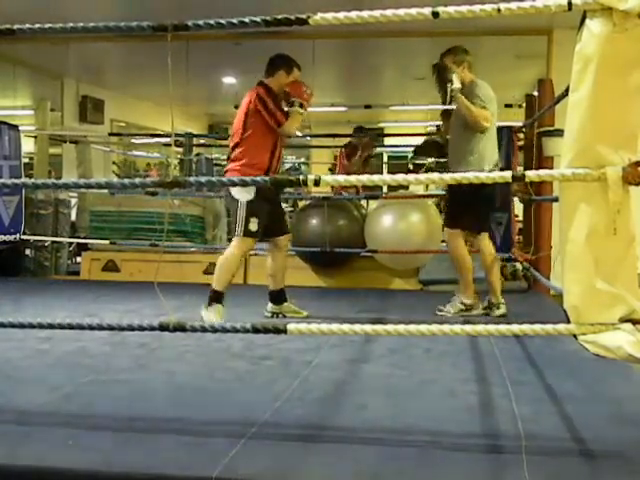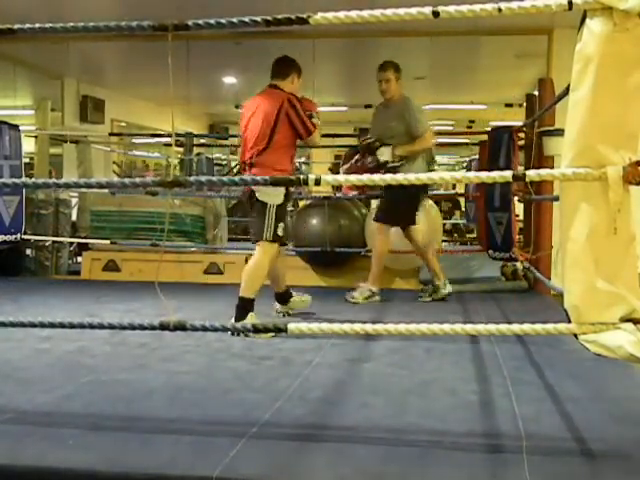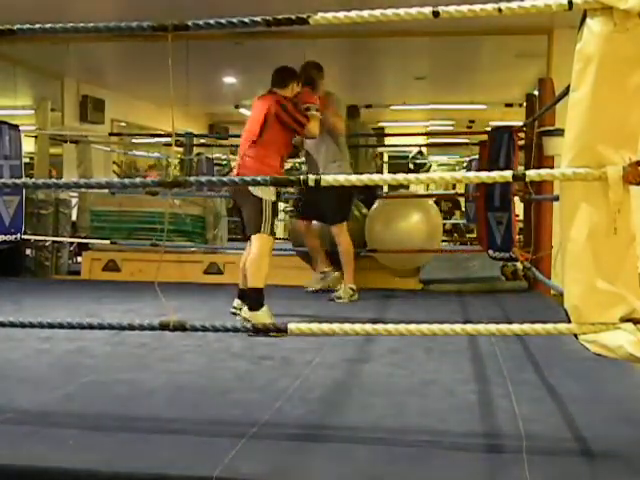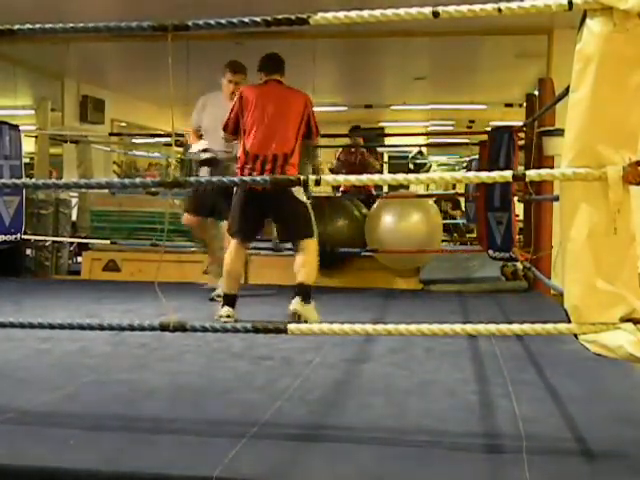
dt=1s
person 1, frame 1
left shoulder: (269, 99)
right shoulder: (261, 95)
left elbow: (281, 132)
right elbow: (289, 129)
left wrist: (295, 104)
right wrist: (299, 102)
left hip: (265, 182)
right hip: (247, 180)
left knee: (281, 241)
right knee: (244, 242)
left ankle: (277, 302)
right ankle: (213, 303)
person 1, frame 2
left shoulder: (251, 103)
right shoulder: (288, 101)
right elbow: (313, 139)
right wrist: (312, 114)
left hip: (254, 179)
left knee: (274, 246)
right knee: (267, 248)
left ankle: (284, 299)
right ankle: (242, 316)
person 1, frame 3
left shoulder: (262, 102)
right shoulder: (281, 103)
right elbow: (312, 130)
right wrist: (312, 111)
left hip: (243, 179)
right hip: (258, 178)
left knee: (255, 241)
right knee: (262, 240)
left ankle: (242, 299)
right ankle: (255, 307)
person 1, frame 4
left shoulder: (246, 94)
right shoulder: (301, 99)
left elbow: (230, 132)
right elbow: (313, 137)
left hip: (248, 179)
left knee: (237, 244)
right knee: (306, 244)
left ankle: (227, 307)
right ankle: (302, 300)
person 2, frame 1
left shoulder: (479, 90)
right shoulder: (466, 93)
left elbow: (484, 122)
left wrist: (457, 96)
left hip: (474, 175)
right hip: (470, 175)
left knee: (454, 234)
right knee: (481, 237)
left ankle: (467, 298)
right ankle: (496, 300)
person 2, frame 2
left shoulder: (409, 108)
right shoulder: (380, 110)
left elbow: (428, 141)
right elbow: (373, 140)
left wrist: (396, 153)
left knee: (380, 228)
right knee: (410, 232)
left ankle: (372, 287)
right ankle: (440, 282)
person 2, frame 3
left shoulder: (331, 101)
left elbow: (339, 129)
left wrist: (320, 103)
left hip: (336, 174)
right hip: (313, 175)
left knee: (338, 229)
right knee: (302, 224)
left ankle: (349, 285)
right ankle: (324, 270)
person 2, frame 4
right shoulder: (206, 101)
right elbow: (193, 131)
right wrist: (197, 145)
right hip: (208, 173)
left knee: (229, 227)
right knee: (190, 219)
right ankle: (217, 257)
